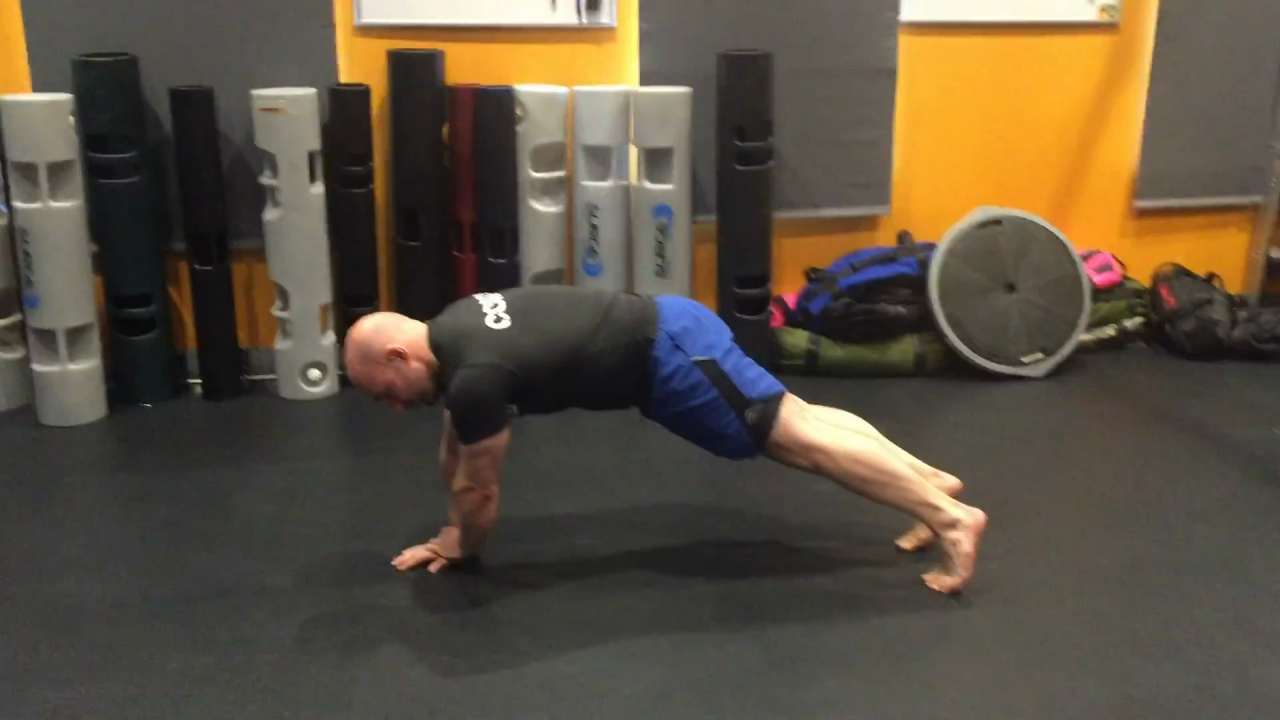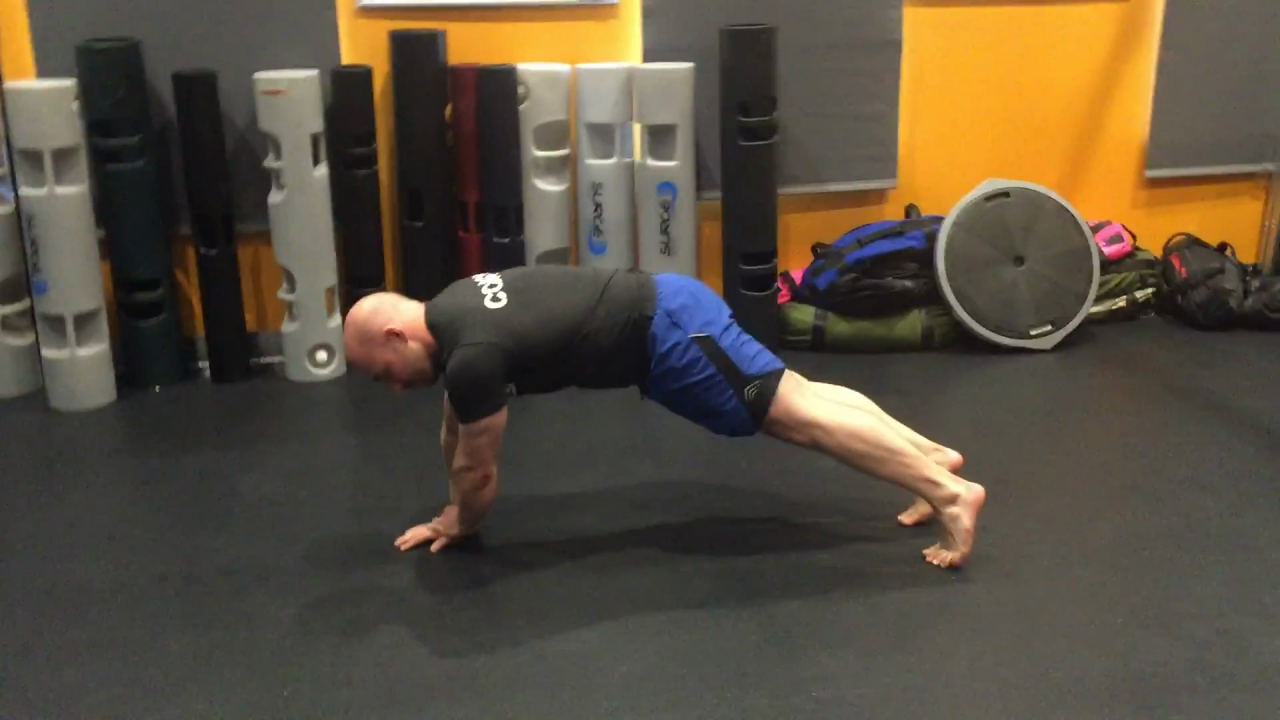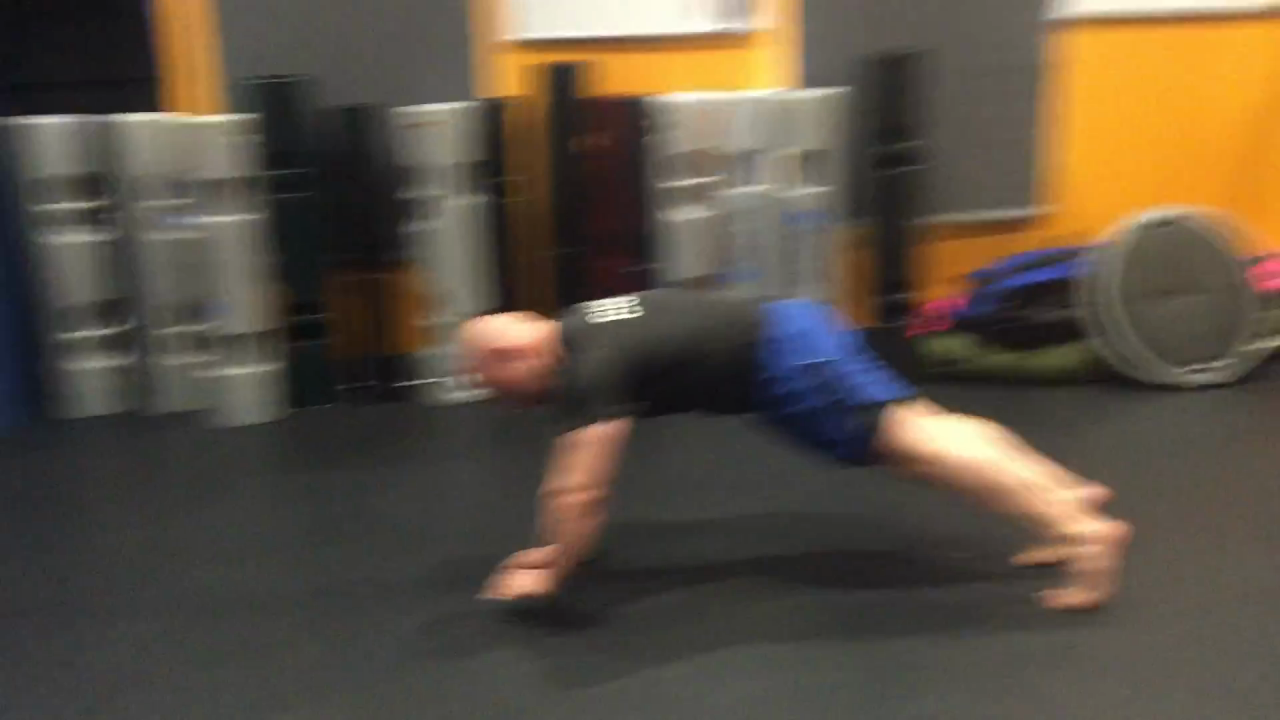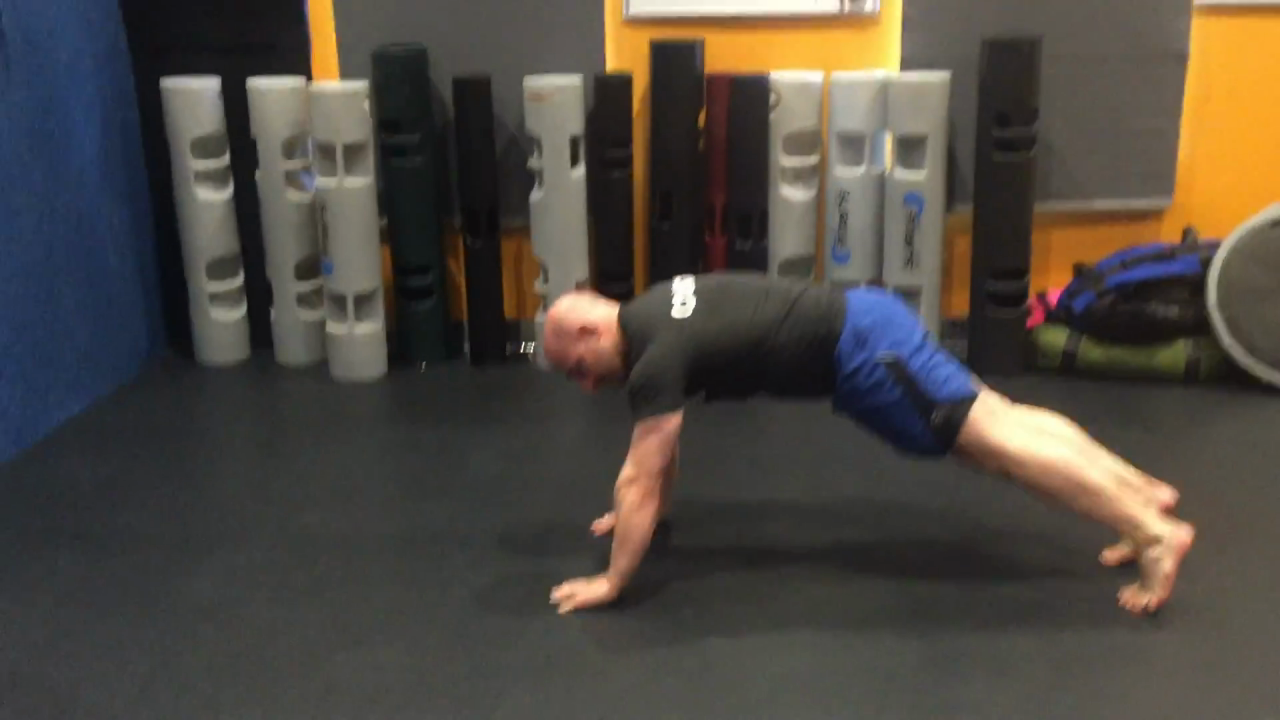
dt=0.3s
person 1, frame 1
left shoulder: (475, 373)
right shoulder: (451, 334)
left elbow: (478, 488)
right elbow: (457, 451)
left wrist: (462, 544)
right wrist: (455, 531)
left hip: (668, 357)
right hip: (663, 332)
left knee: (797, 436)
right knee: (797, 421)
left ankle: (951, 517)
right ankle: (934, 484)
person 1, frame 2
left shoulder: (471, 353)
right shoulder: (448, 312)
left elbow: (479, 471)
right elbow: (456, 432)
left wrist: (458, 526)
right wrist: (456, 508)
left hip: (668, 334)
right hip: (662, 312)
left knee: (799, 415)
right knee: (797, 395)
left ankle: (950, 493)
right ankle: (935, 458)
person 1, frame 3
left shoulder: (588, 364)
right shoulder: (575, 337)
left elbow: (579, 488)
right elbow: (577, 474)
left wrist: (549, 572)
right wrist: (560, 542)
left hip: (783, 360)
right hip: (784, 342)
left knee: (914, 444)
right knee: (923, 425)
left ankle: (1079, 532)
right ankle: (1067, 495)
person 1, frame 4
left shoulder: (656, 353)
right shoulder: (649, 315)
left elbow: (639, 475)
right elbow: (662, 439)
left wrist: (611, 583)
right wrist: (645, 511)
left hip: (860, 347)
right hip: (860, 322)
left knee: (994, 439)
right knee: (997, 414)
left ankle: (1155, 537)
right ankle: (1145, 495)
